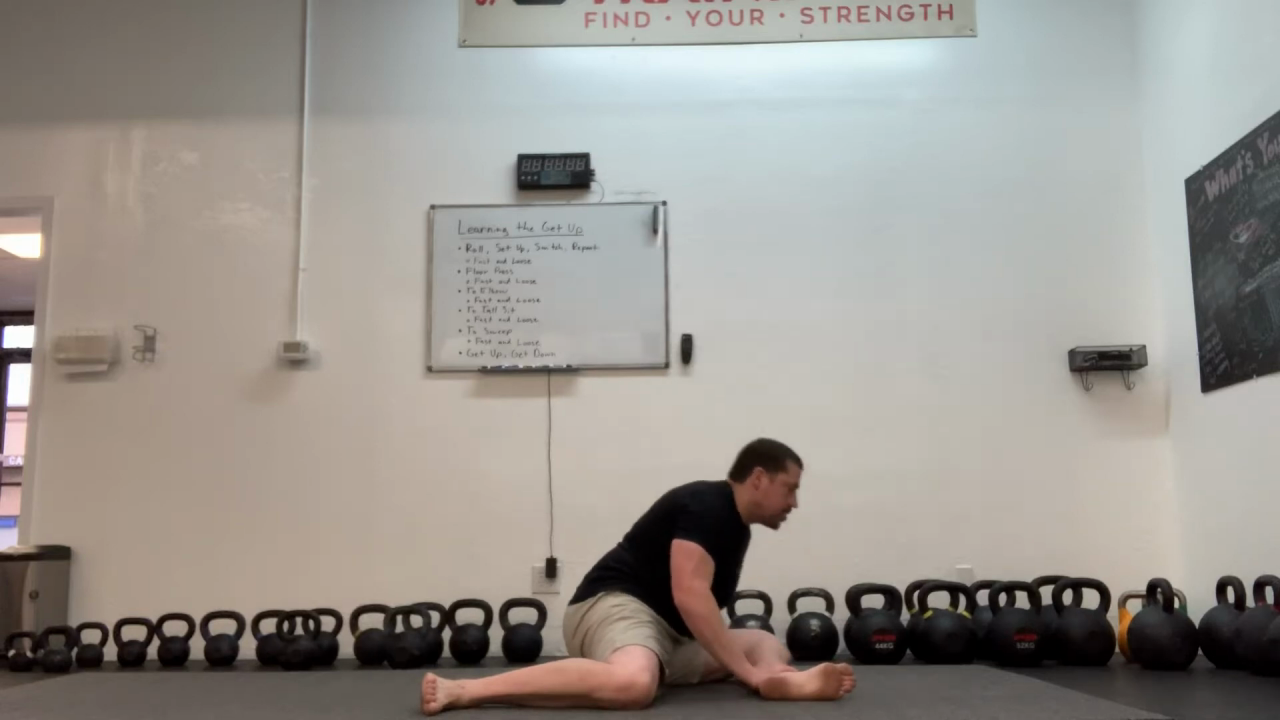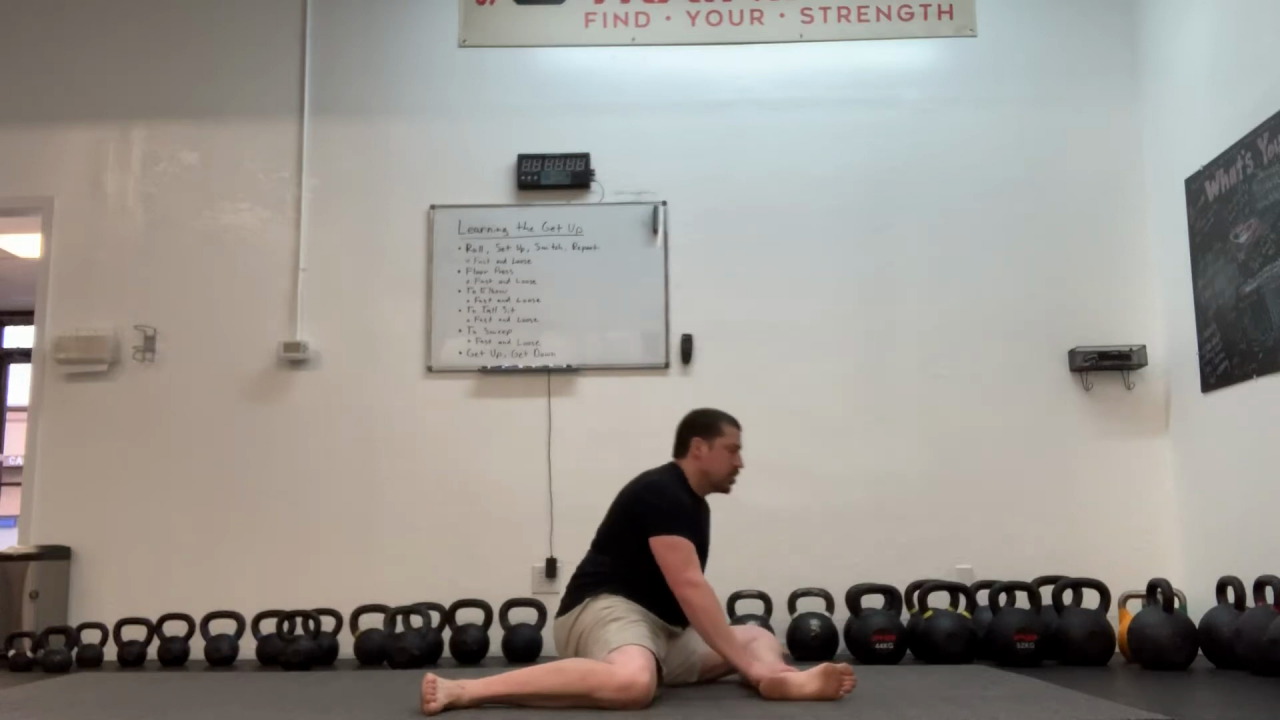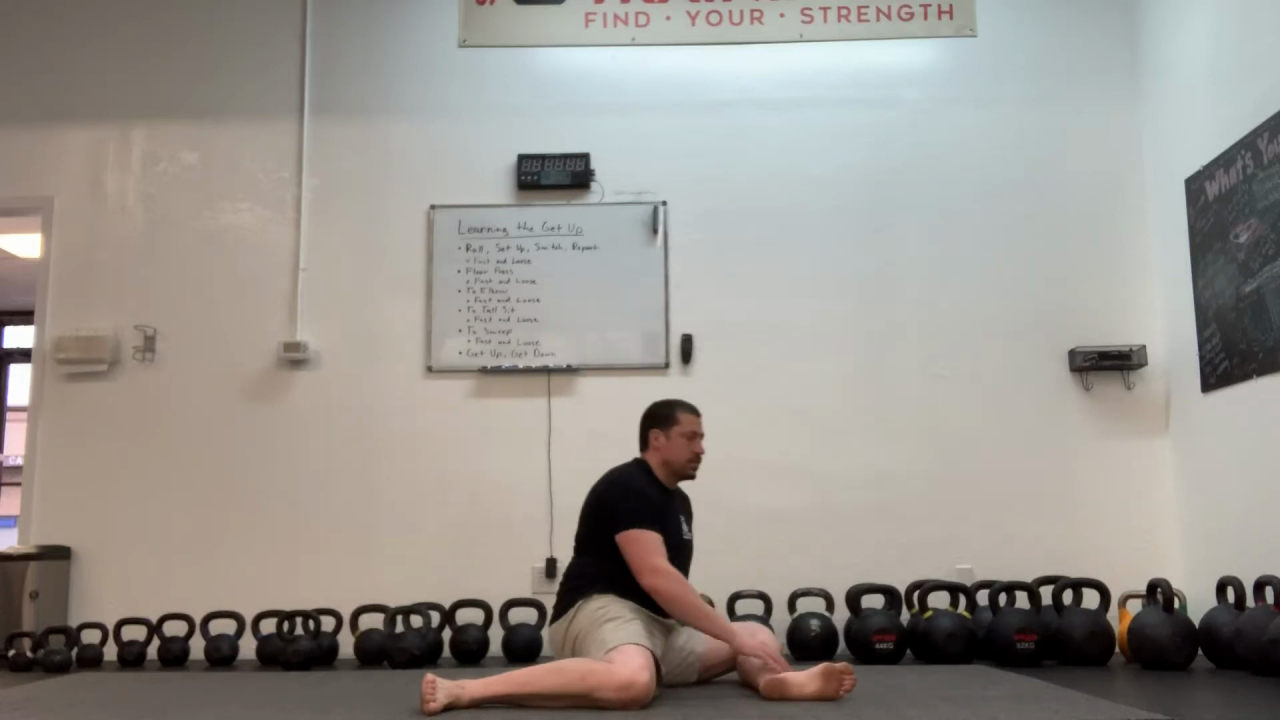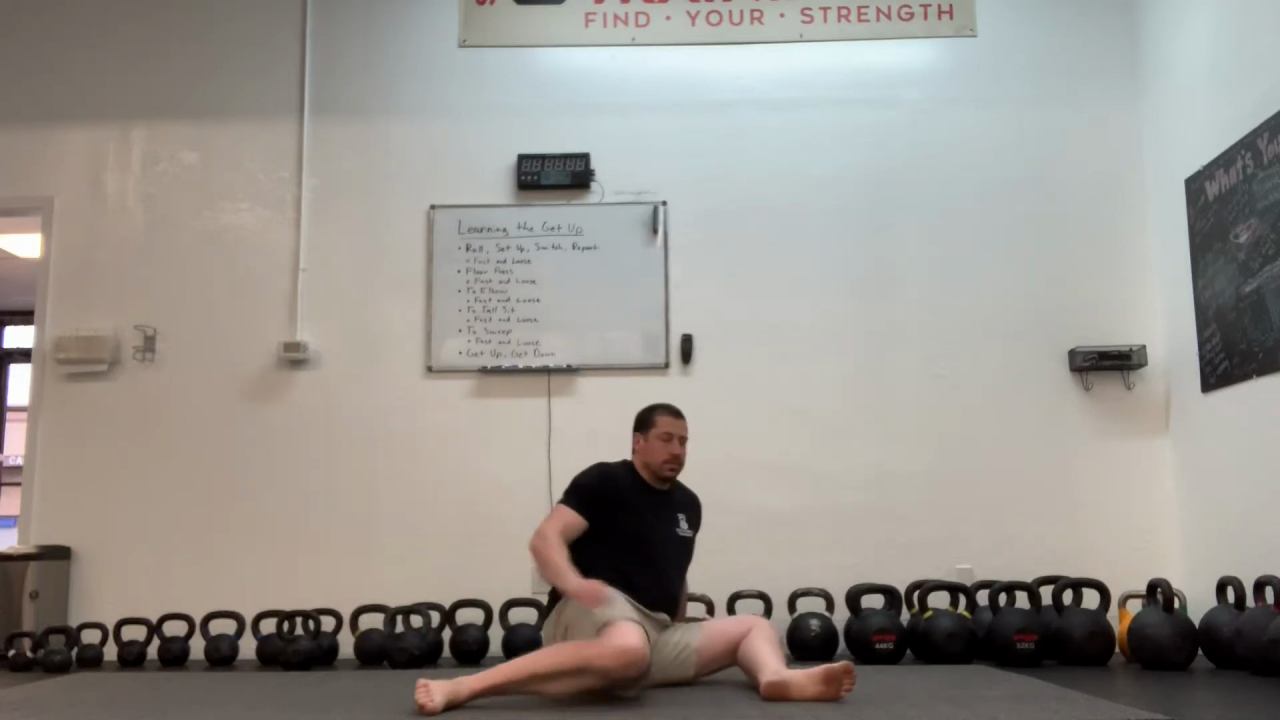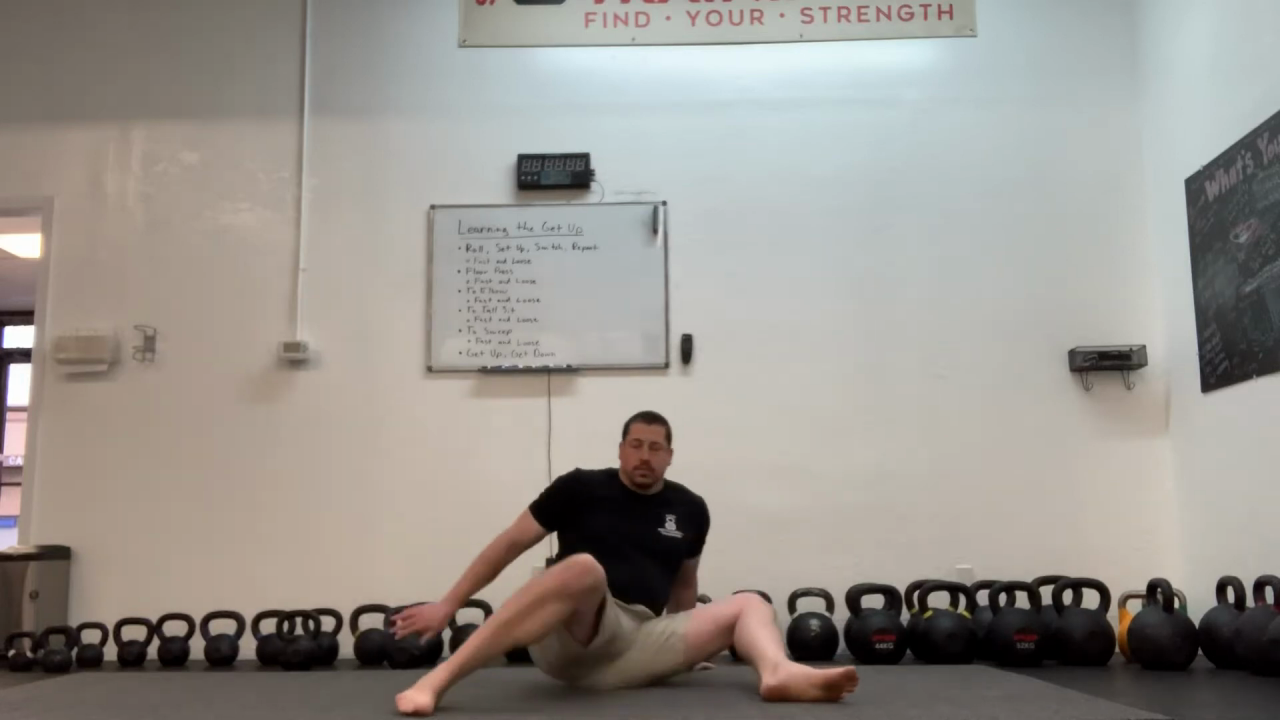
dt=0.3s
person 1, frame 1
left shoulder: (736, 522)
right shoulder: (708, 506)
left elbow: (701, 603)
right elbow: (690, 595)
right wrist: (747, 671)
right hip: (615, 606)
left knee: (768, 644)
right knee: (632, 683)
right ankle: (462, 690)
person 1, frame 2
left shoulder: (693, 502)
right shoulder: (662, 493)
left elbow: (686, 592)
right elbow: (688, 587)
right wrist: (748, 666)
right hip: (605, 610)
left knee: (760, 638)
right knee: (632, 683)
left ankle: (784, 681)
right ankle: (462, 690)
person 1, frame 3
left shoulder: (678, 500)
right shoulder: (628, 486)
right elbow: (655, 576)
right wrist: (736, 638)
right hip: (602, 611)
left knee: (759, 634)
right knee: (632, 684)
left ankle: (777, 679)
right ankle: (463, 690)
person 1, frame 4
left shoulder: (688, 502)
right shoulder: (604, 482)
right elbow: (545, 538)
left wrist: (686, 637)
right wrist: (571, 582)
left hip: (656, 629)
right hip: (593, 612)
left knee: (755, 626)
right knee: (627, 653)
left ankle: (777, 677)
right ankle: (460, 688)
person 1, frame 5
left shoulder: (689, 509)
right shoulder: (580, 488)
left elbow: (684, 585)
right elbow: (508, 545)
left wrist: (684, 650)
right wrist: (447, 605)
left hip: (638, 643)
right hip: (568, 638)
left knee: (751, 605)
right knee: (585, 569)
left ankle: (779, 673)
right ankle: (438, 680)
